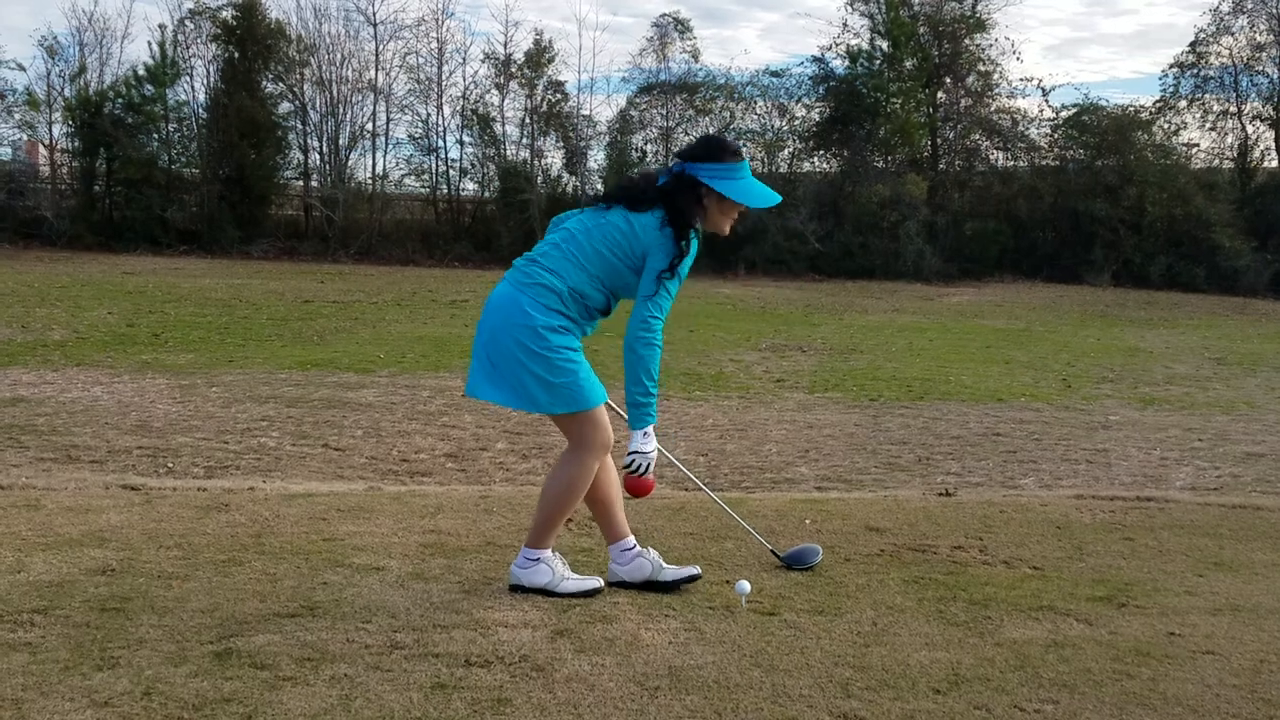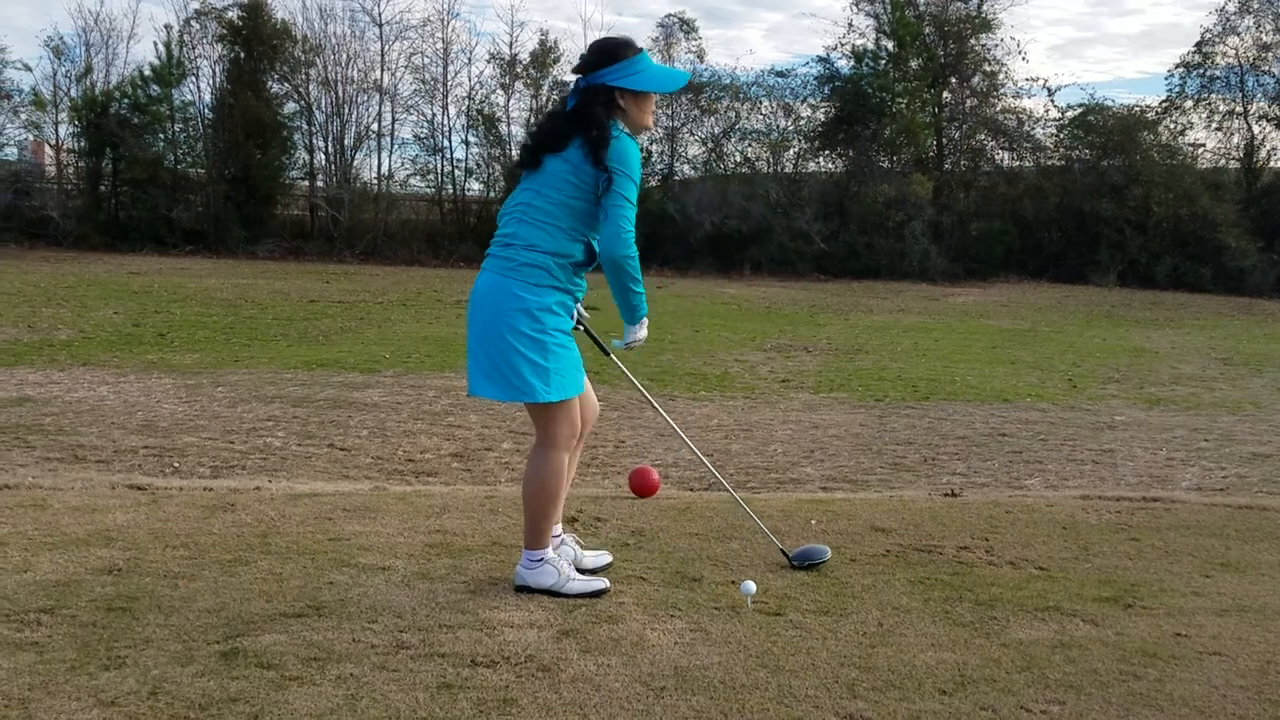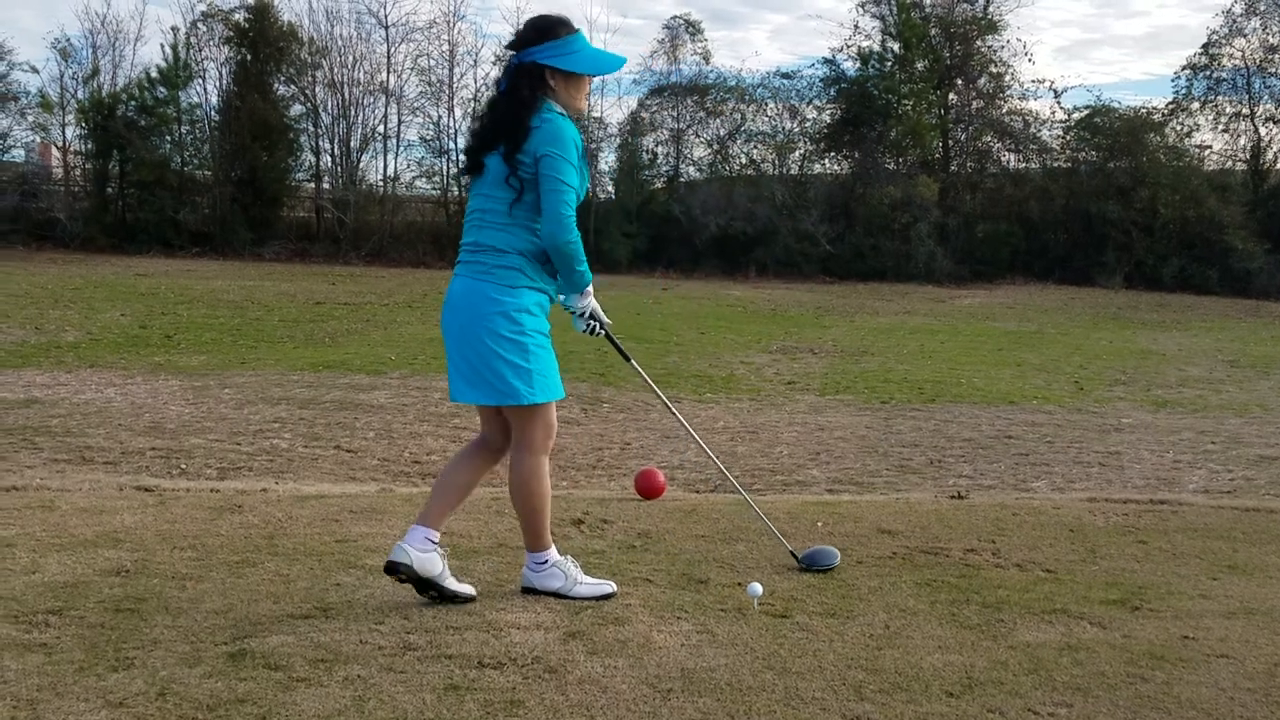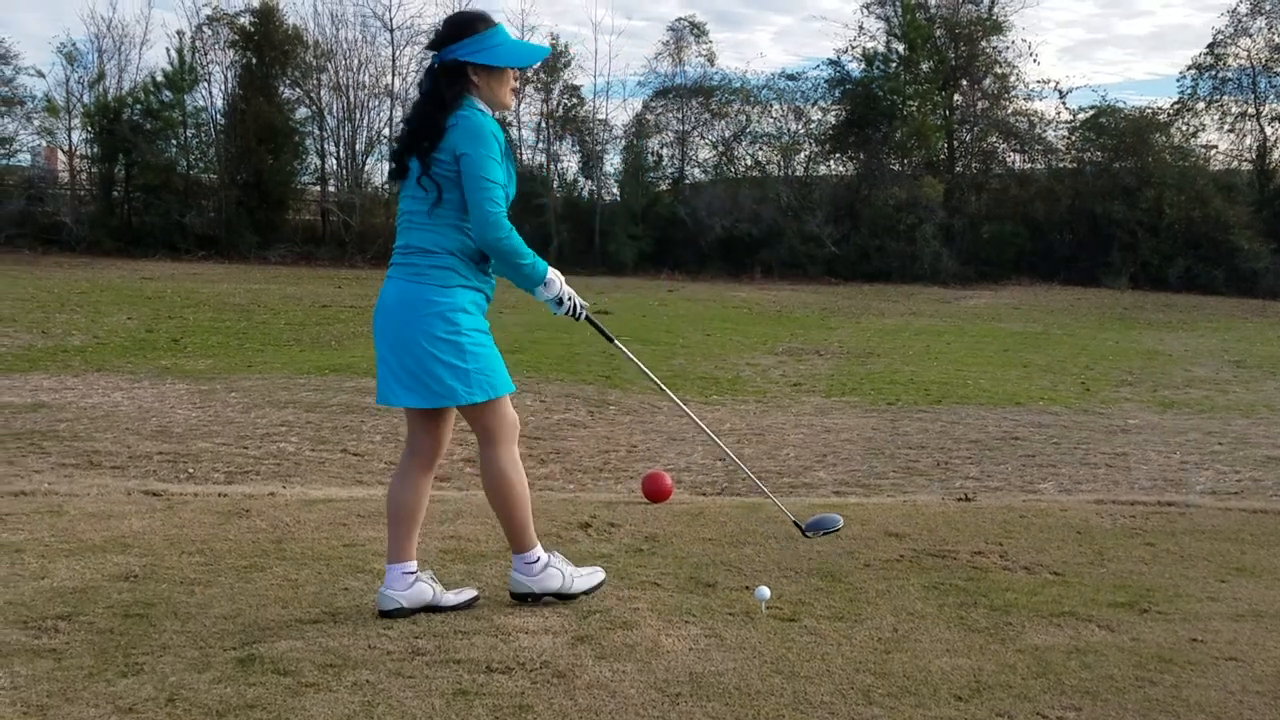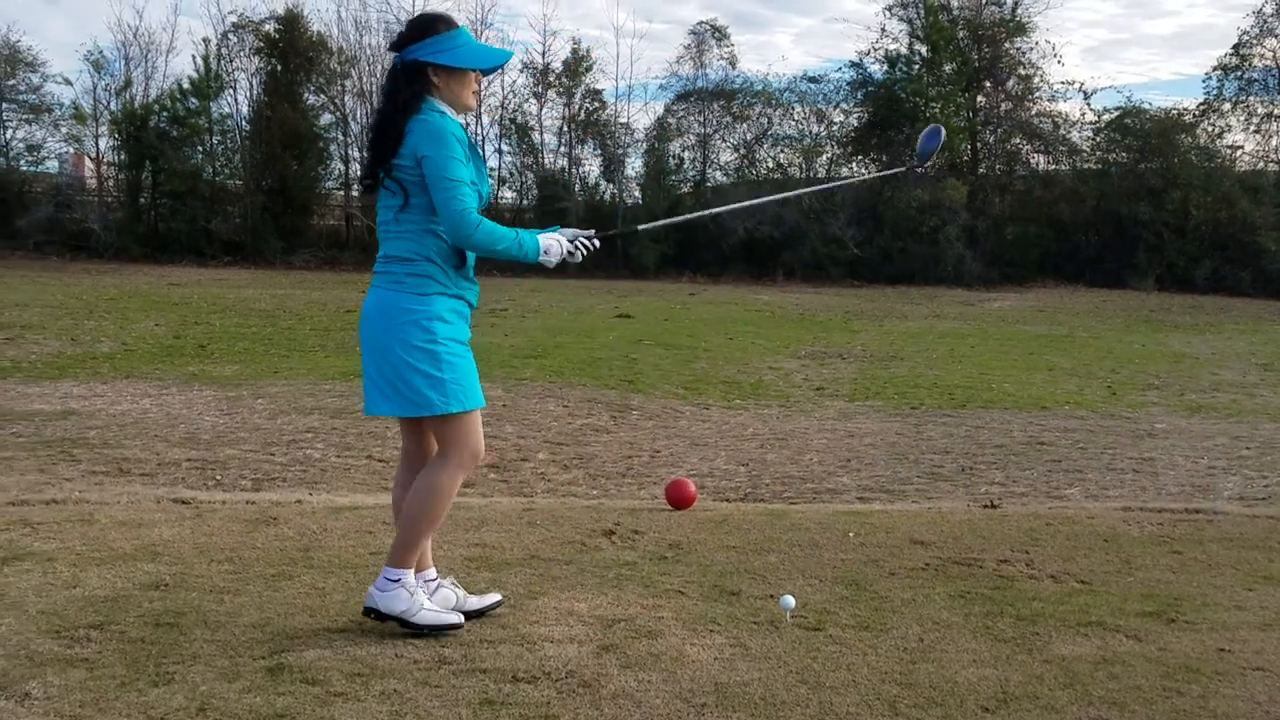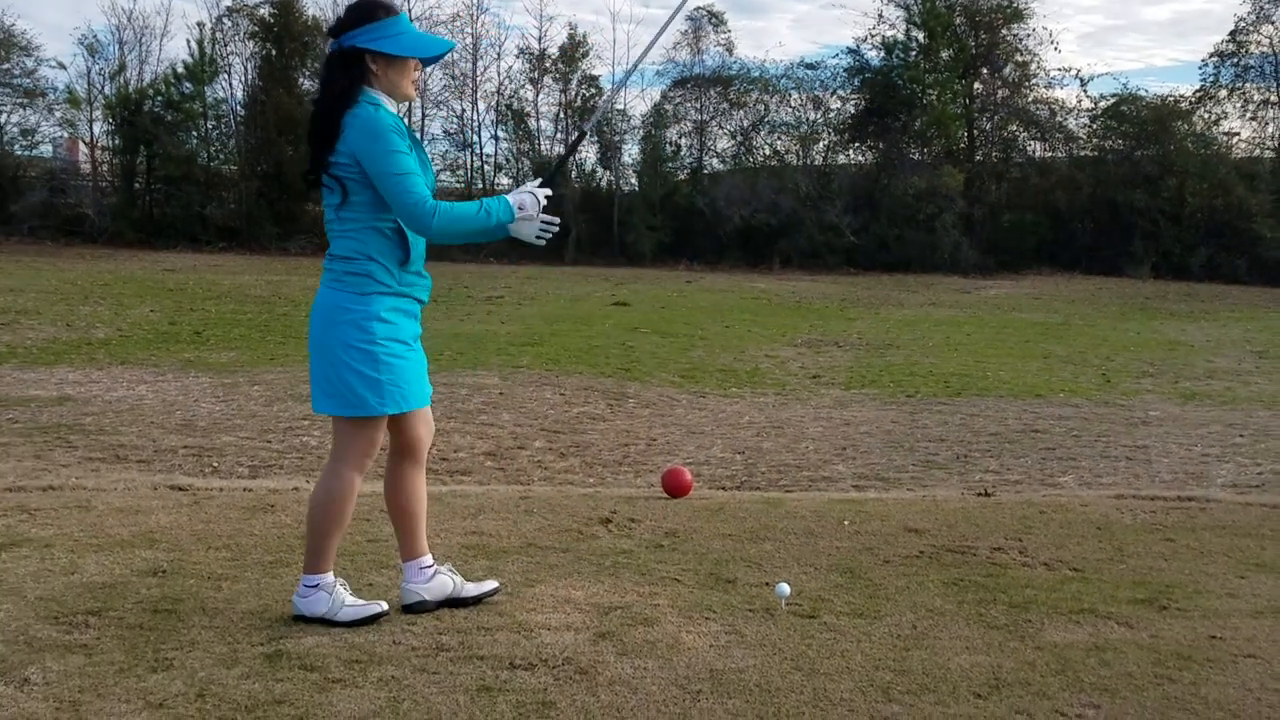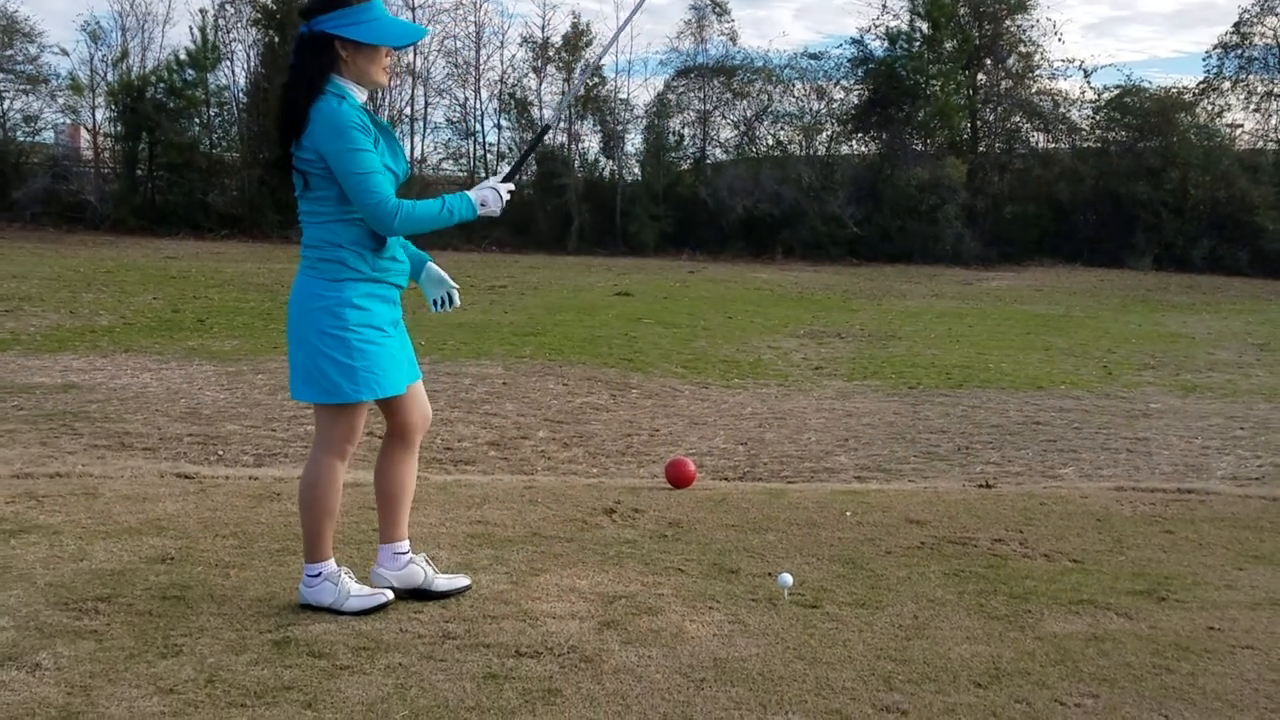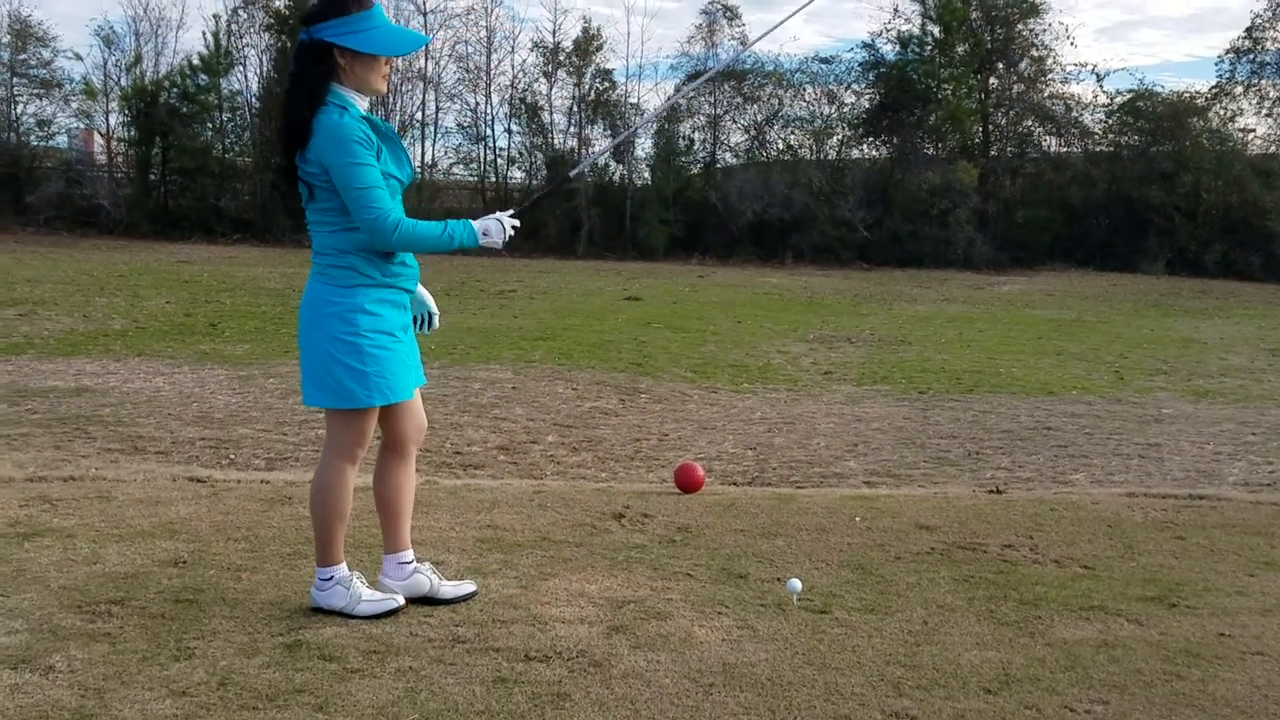
dt=0.3s
person 1, frame 1
left shoulder: (641, 207)
right shoulder: (675, 237)
left elbow: (562, 226)
right elbow: (643, 332)
right wrist: (643, 427)
left hip: (519, 308)
right hip: (535, 321)
left knee: (594, 437)
right knee: (592, 439)
left ankle: (628, 557)
right ankle: (533, 564)
person 1, frame 2
left shoulder: (566, 141)
right shoulder: (616, 148)
left elbow: (513, 214)
right elbow: (617, 247)
right wrist: (636, 320)
left hip: (506, 292)
right hip: (531, 302)
left knee: (582, 414)
right knee: (560, 433)
left ankle: (549, 539)
right ankle: (538, 561)
person 1, frame 3
left shoulder: (503, 132)
right shoulder: (554, 131)
right elbow: (557, 229)
left wrist: (569, 291)
right wrist: (581, 288)
left hip: (474, 295)
right hip: (508, 302)
left knee: (497, 437)
right knee: (536, 434)
left ankle: (419, 546)
right ankle: (544, 566)
person 1, frame 4
left shoulder: (436, 130)
right shoulder: (474, 127)
right elbow: (490, 228)
left wrist: (537, 278)
right wrist: (544, 277)
left hip: (408, 299)
right hip: (442, 304)
left knee: (425, 445)
right knee: (499, 431)
left ankle: (402, 580)
right ankle: (531, 565)
person 1, frame 5
left shoulder: (410, 134)
right shoulder: (435, 129)
right elbow: (464, 228)
left wrist: (546, 238)
right wrist: (539, 244)
left hip: (405, 309)
right hip: (422, 313)
left knee: (422, 452)
right knee: (462, 450)
left ankle: (421, 585)
right ankle: (395, 580)
person 1, frame 6
left shoulder: (362, 124)
right shoulder: (372, 123)
left elbow: (407, 220)
right elbow: (425, 217)
left wrist: (505, 221)
right wrist: (506, 205)
left hip: (378, 308)
right hip: (368, 310)
left knee: (413, 443)
right knee: (355, 455)
left ankle: (422, 576)
right ankle: (315, 588)
person 1, frame 7
left shoulder: (345, 112)
right shoulder: (336, 116)
right elbow: (383, 213)
left wrist: (419, 267)
right wrist: (471, 203)
left hip: (370, 297)
right hip: (344, 300)
left knee: (411, 422)
right knee: (338, 440)
left ankle: (395, 561)
right ankle: (319, 577)
person 1, frame 8
left shoulder: (351, 121)
right shoulder: (338, 127)
right elbow: (382, 227)
left wrist: (409, 284)
right wrist: (474, 232)
left hip: (379, 303)
right hip: (354, 307)
left knee: (406, 434)
right knee: (348, 447)
left ankle: (400, 569)
right ankle: (331, 581)
